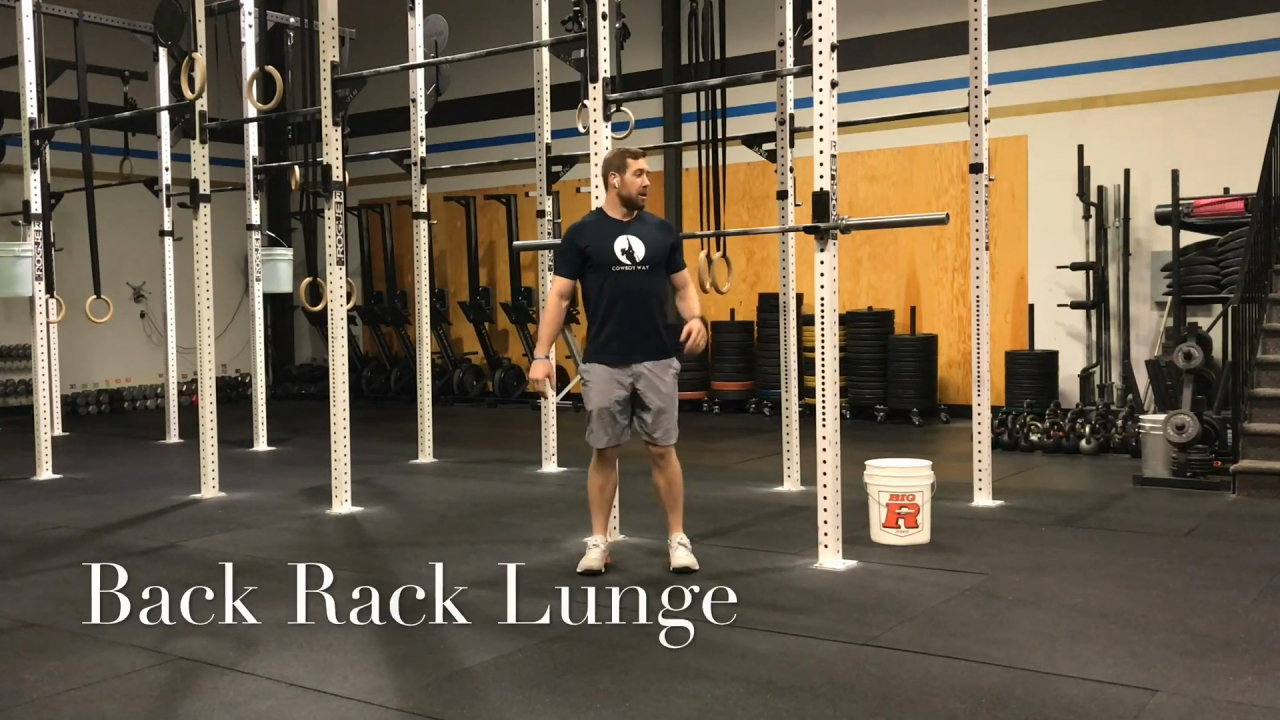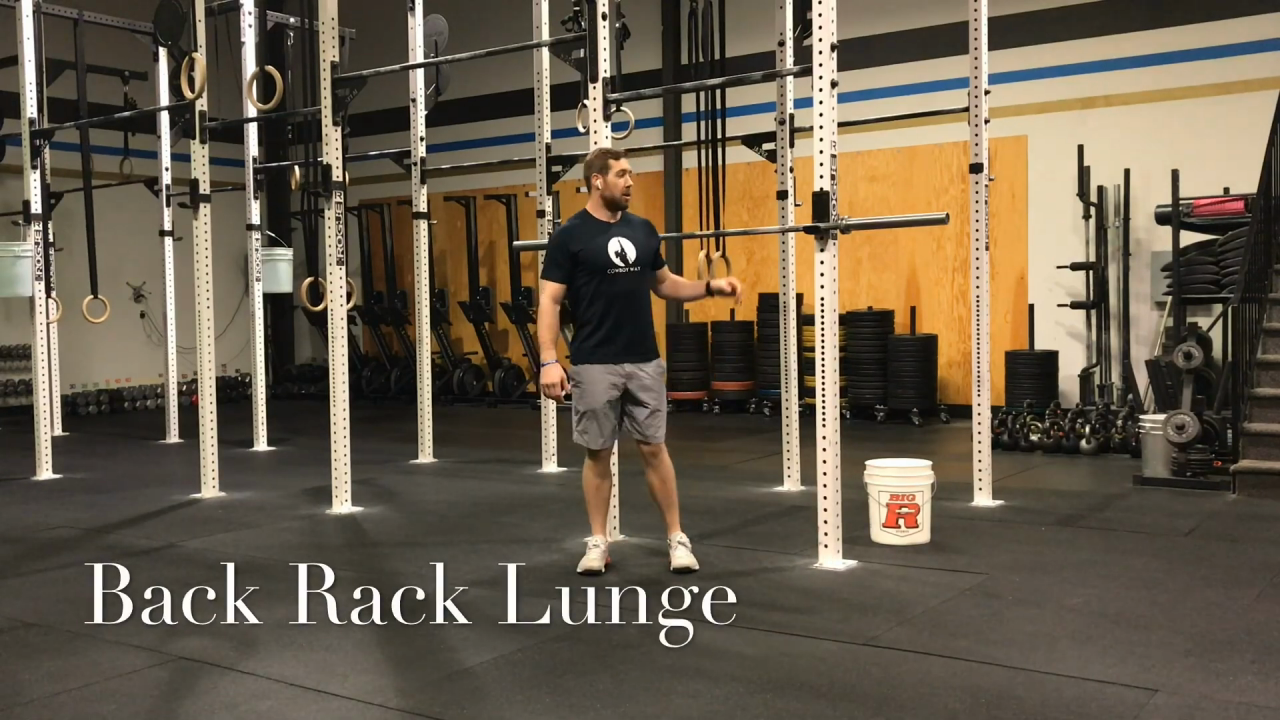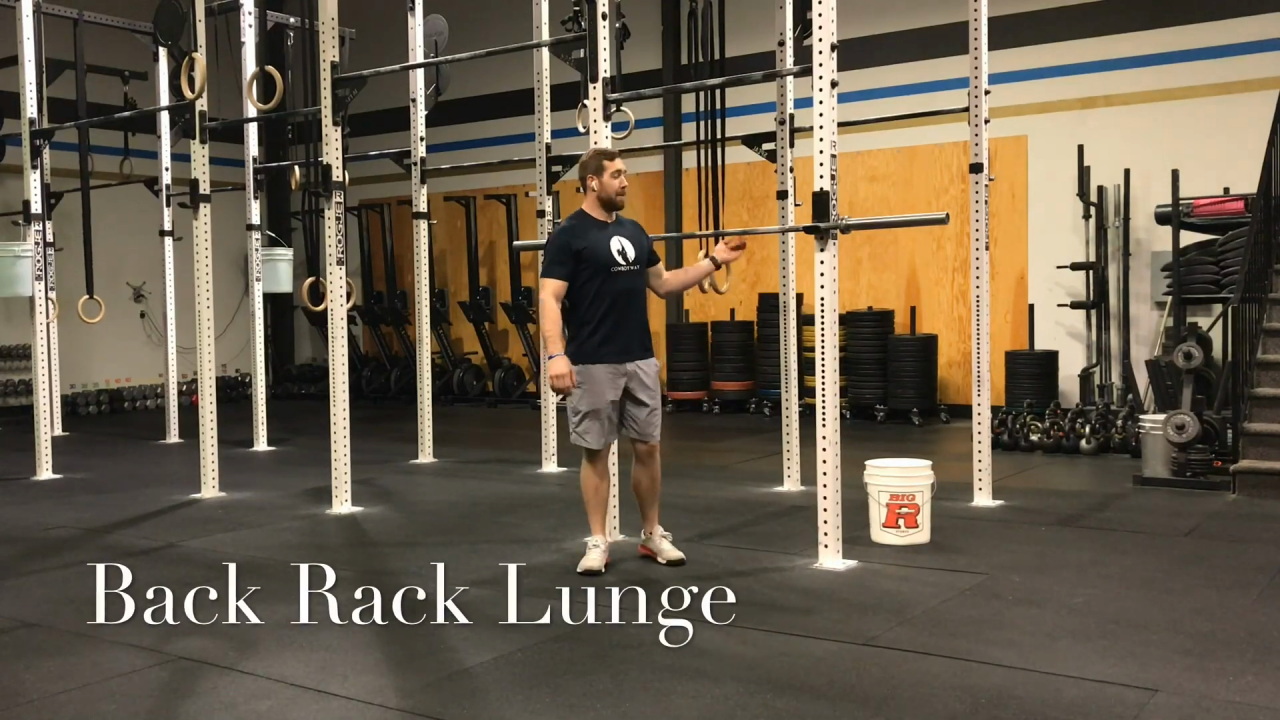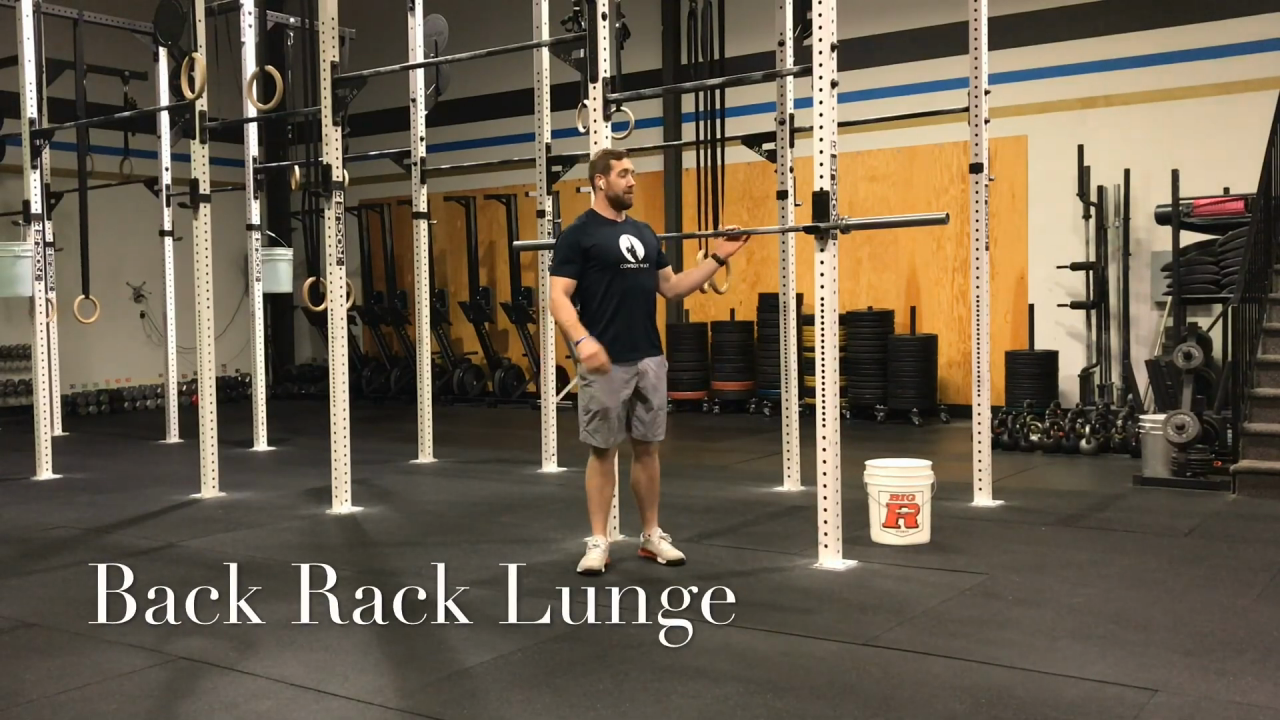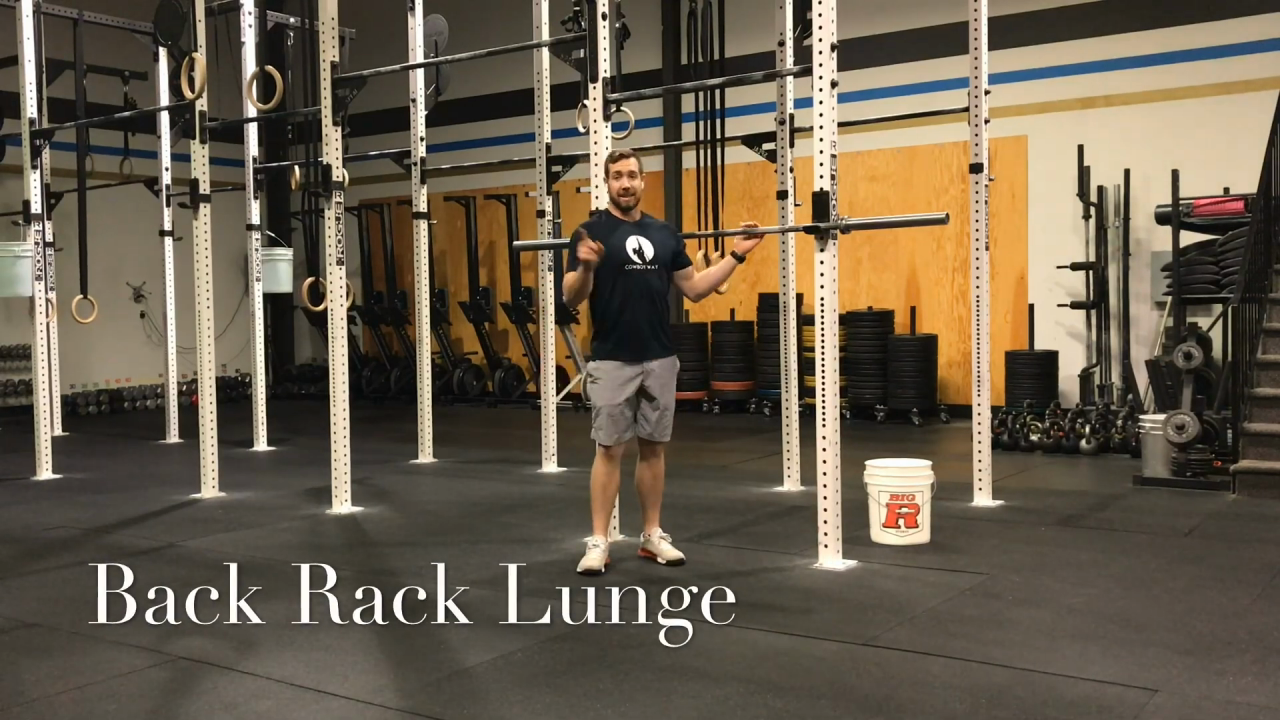
dt=0.3s
person 1, frame 1
left shoulder: (663, 231)
right shoulder: (582, 233)
left elbow: (683, 286)
right elbow: (559, 296)
left wrist: (695, 318)
right wrist: (541, 354)
left hip: (657, 361)
right hip: (603, 364)
left knee: (662, 449)
right knee: (604, 452)
left ankle: (677, 538)
right ankle: (598, 541)
person 1, frame 2
left shoulder: (642, 229)
right shoulder: (569, 236)
left elbow: (664, 284)
right elbow: (549, 302)
left wrist: (711, 287)
right wrist: (549, 361)
left hip: (645, 362)
right hip: (594, 365)
left knee: (654, 449)
right knee: (598, 452)
left ankle: (677, 540)
right ankle: (598, 541)
person 1, frame 3
left shoulder: (633, 230)
right shoulder: (568, 235)
left elbow: (662, 283)
right elbow: (550, 299)
left wrist: (714, 261)
right wrist: (556, 354)
left hip: (641, 360)
right hip: (594, 364)
left knee: (648, 448)
right knee: (595, 452)
left ankle: (653, 533)
right ankle: (597, 542)
person 1, frame 4
left shoulder: (644, 232)
right shoulder: (578, 234)
left elbow: (672, 287)
right elbow: (558, 297)
left wrist: (718, 257)
right wrist: (581, 339)
left hip: (650, 358)
right hip: (606, 362)
left knee: (647, 447)
right knee: (602, 449)
left ankle: (651, 535)
right ankle: (598, 541)
person 1, frame 5
left shoulder: (664, 232)
right shoulder: (592, 232)
left elbow: (694, 288)
right elbow: (570, 296)
left wrist: (736, 255)
right wrist: (585, 267)
left hip: (660, 358)
right hip: (613, 360)
left knee: (653, 447)
right knee: (610, 448)
left ankle: (652, 535)
right ankle: (598, 541)
